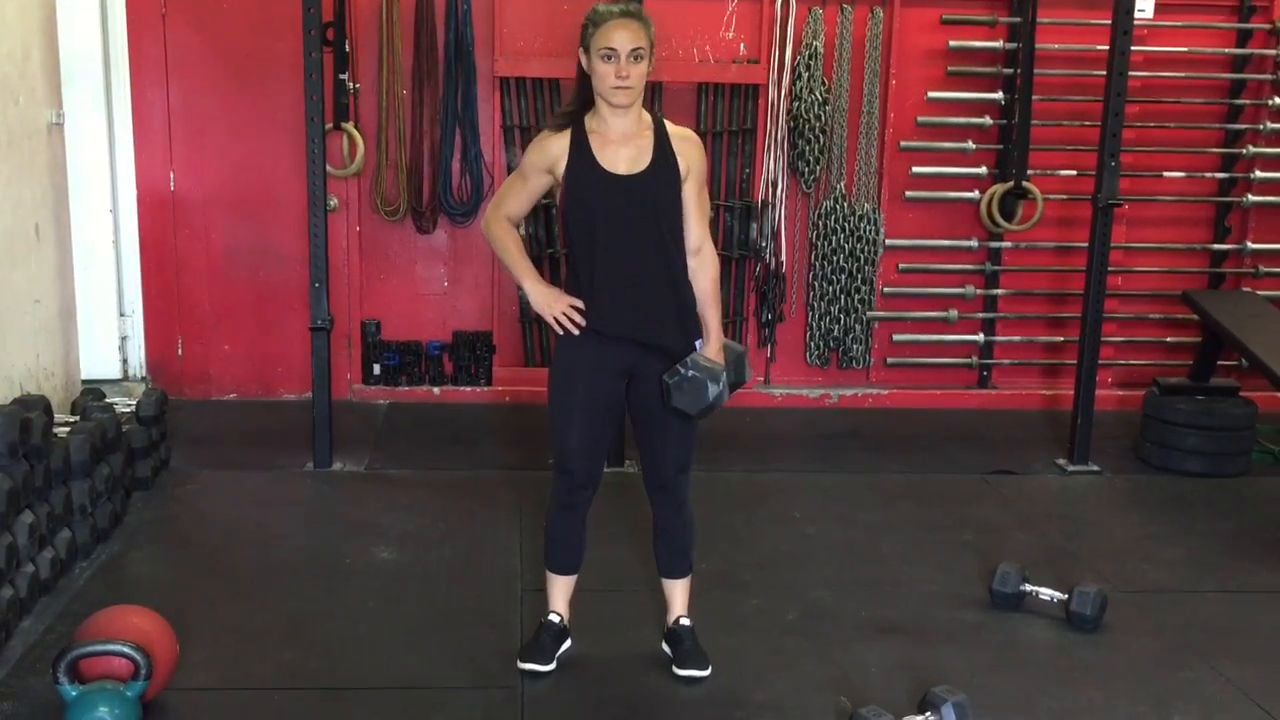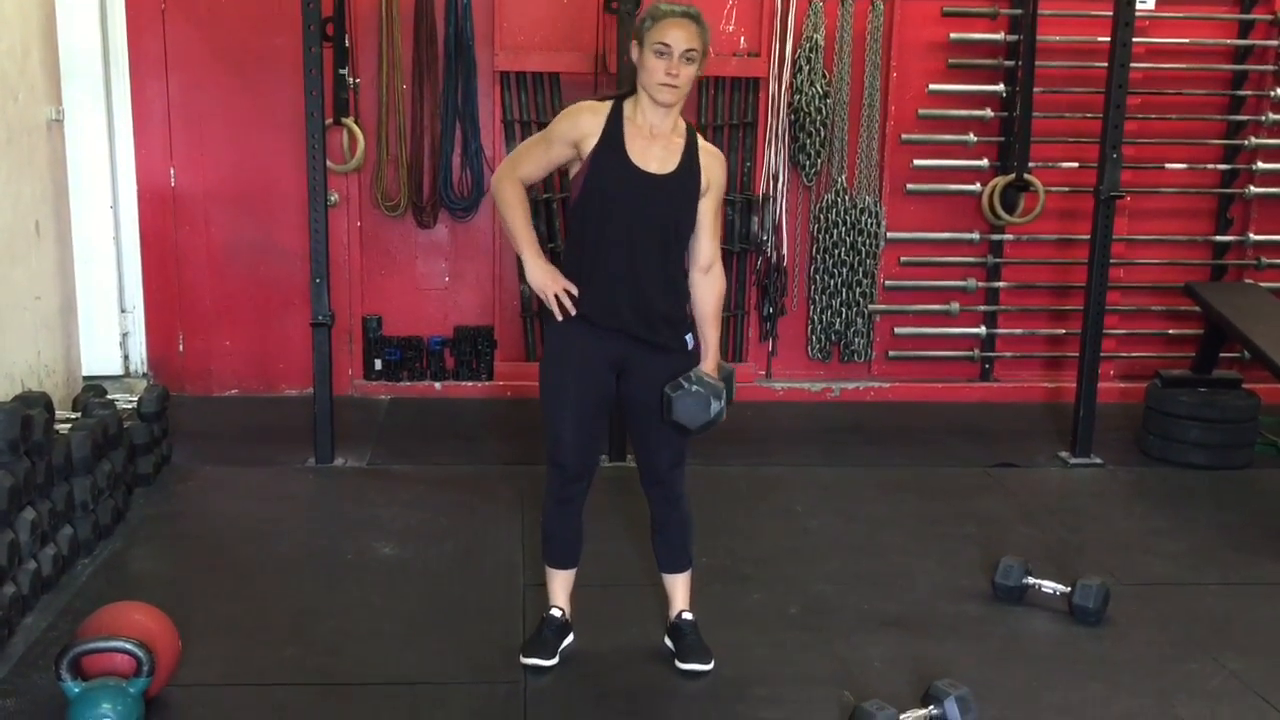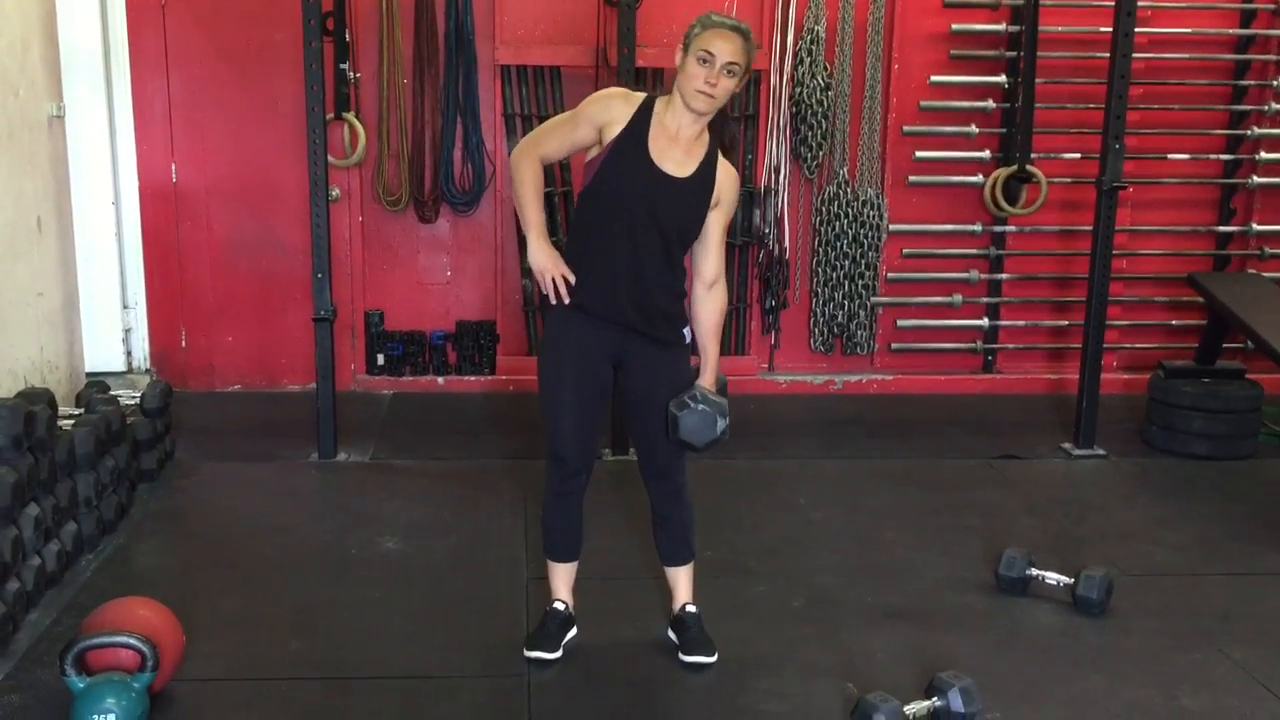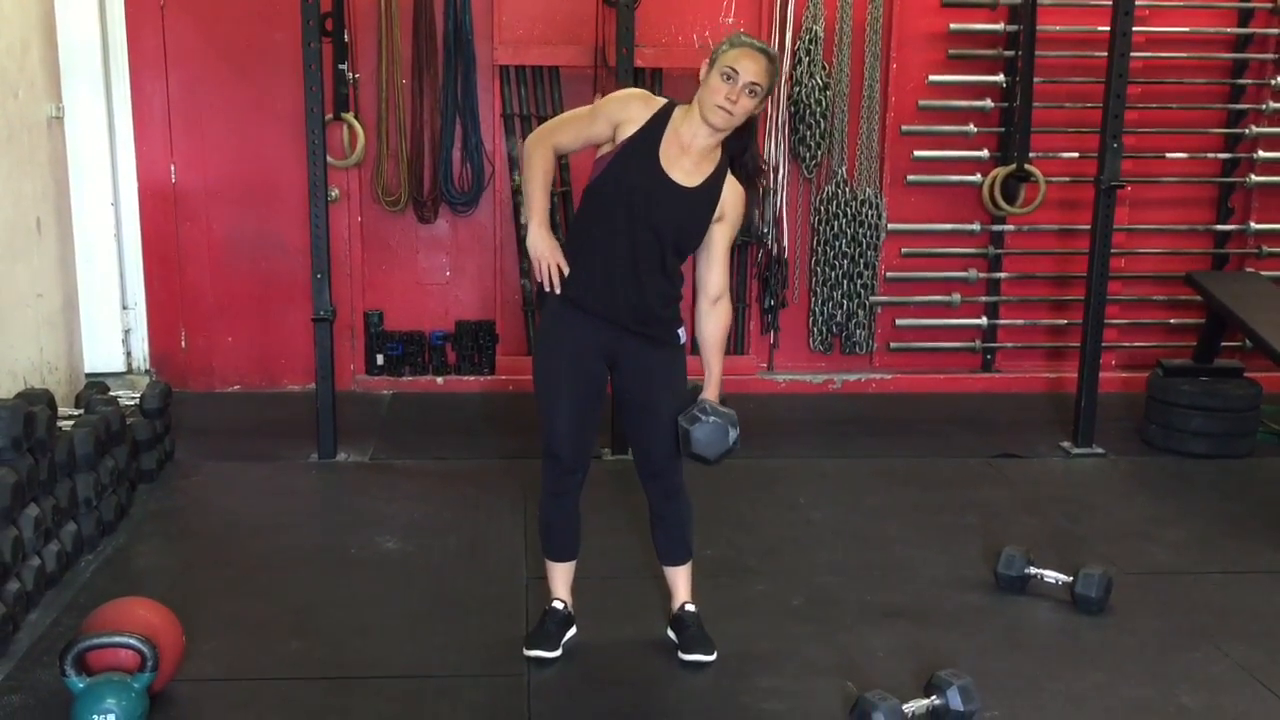
dt=0.4s
person 1, frame 1
left shoulder: (683, 147)
right shoulder: (559, 145)
left elbow: (699, 251)
right elbow: (498, 218)
left wrist: (714, 339)
right wrist: (535, 287)
left hip: (668, 344)
right hip: (589, 341)
left knee: (669, 483)
right knee: (574, 480)
left ankle: (678, 624)
right ankle: (555, 620)
person 1, frame 2
left shoulder: (707, 162)
right shoulder: (590, 123)
left elbow: (706, 267)
right elbow: (509, 179)
left wrist: (710, 355)
right wrist: (534, 262)
left hip: (661, 342)
right hip: (581, 331)
left knee: (665, 478)
right knee: (569, 472)
left ankle: (681, 618)
right ankle: (558, 614)
person 1, frame 3
left shoulder: (722, 179)
right shoulder: (617, 109)
left elbow: (709, 281)
right elbow: (528, 156)
left wrist: (709, 373)
right wrist: (538, 242)
left hip: (658, 336)
right hip: (579, 322)
left knee: (666, 470)
right knee: (568, 464)
left ankle: (684, 610)
right ankle: (561, 607)
person 1, frame 4
left shoulder: (728, 195)
right shoulder: (633, 111)
left elbow: (713, 296)
right elbow: (542, 143)
left wrist: (712, 387)
right wrist: (538, 229)
left hip: (652, 337)
right hip: (573, 320)
left knee: (663, 470)
right knee: (564, 464)
left ankle: (683, 608)
right ankle: (559, 607)
